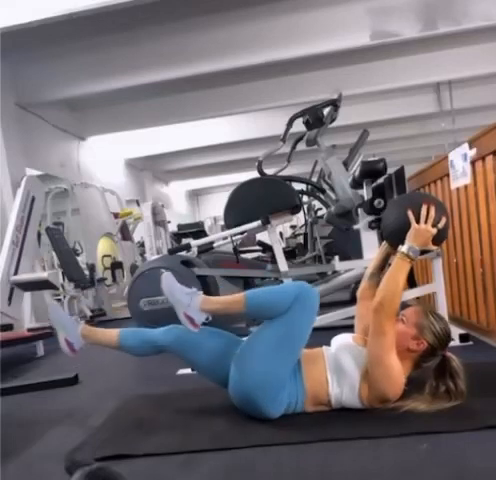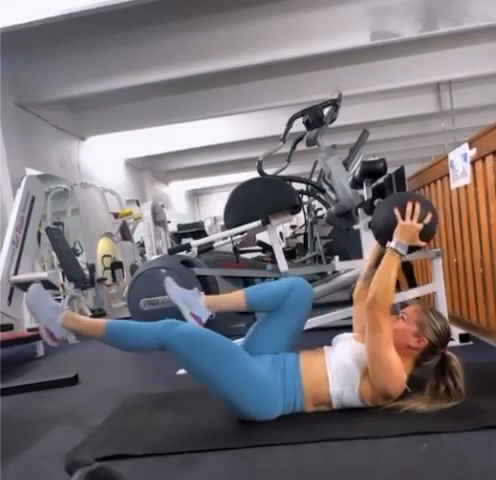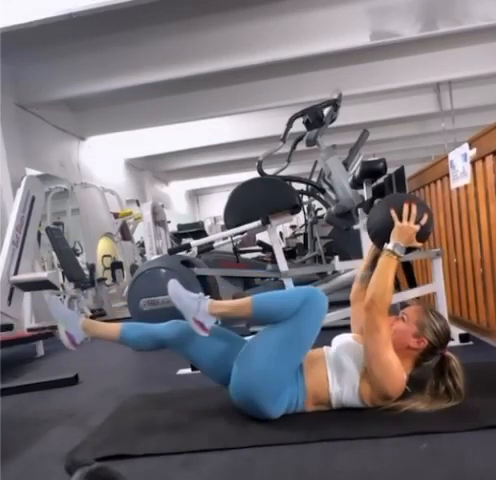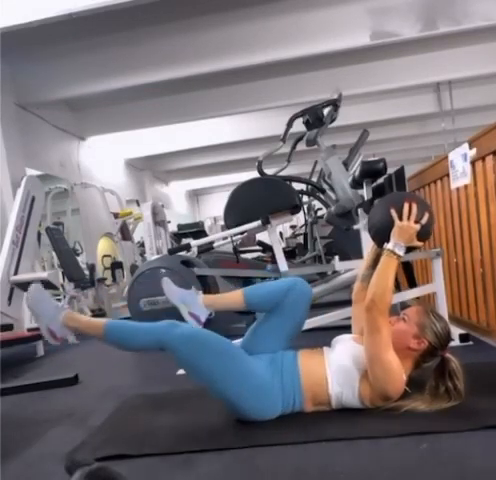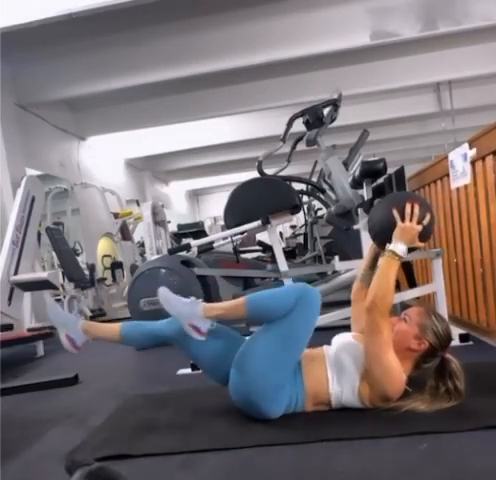
dt=1s
person 1, frame 1
left shoulder: (389, 381)
right shoulder: (370, 351)
left elbow: (379, 311)
right elbow: (366, 297)
left wrist: (410, 251)
right wrist: (386, 248)
left hip: (262, 391)
right hip: (257, 376)
left knee: (304, 294)
right knee: (172, 336)
left ankle: (200, 304)
right ankle: (83, 334)
person 1, frame 2
left shoulder: (389, 379)
right shoulder: (371, 350)
left elbow: (375, 308)
right elbow: (362, 297)
left wrist: (399, 247)
right wrist: (380, 246)
left hip: (259, 393)
right hip: (265, 367)
left knee: (174, 333)
right knee: (298, 289)
left ankle: (66, 322)
right ankle: (201, 306)
person 1, frame 3
left shoulder: (390, 379)
right shoulder: (370, 350)
left elbow: (372, 309)
right elbow: (359, 298)
left wrist: (396, 248)
right wrist: (375, 248)
left hip: (261, 390)
right hip: (256, 377)
left knee: (313, 297)
right knee: (176, 331)
left ankle: (210, 309)
right ankle: (86, 328)
person 1, frame 4
left shoulder: (388, 380)
right shoulder: (370, 351)
left elbow: (372, 309)
right elbow: (361, 299)
left wrist: (396, 247)
right wrist: (377, 246)
left hip: (258, 393)
right hip: (264, 366)
left knee: (173, 334)
right knee: (296, 289)
left ankle: (69, 322)
right ankle: (198, 305)
person 1, frame 5
left shoulder: (389, 381)
right shoulder: (370, 350)
left elbow: (373, 310)
right elbow: (360, 297)
left wrist: (397, 247)
right wrist: (376, 247)
left hip: (263, 392)
right hip: (258, 379)
left knee: (304, 295)
right knee: (177, 327)
left ankle: (203, 314)
right ankle: (85, 331)
